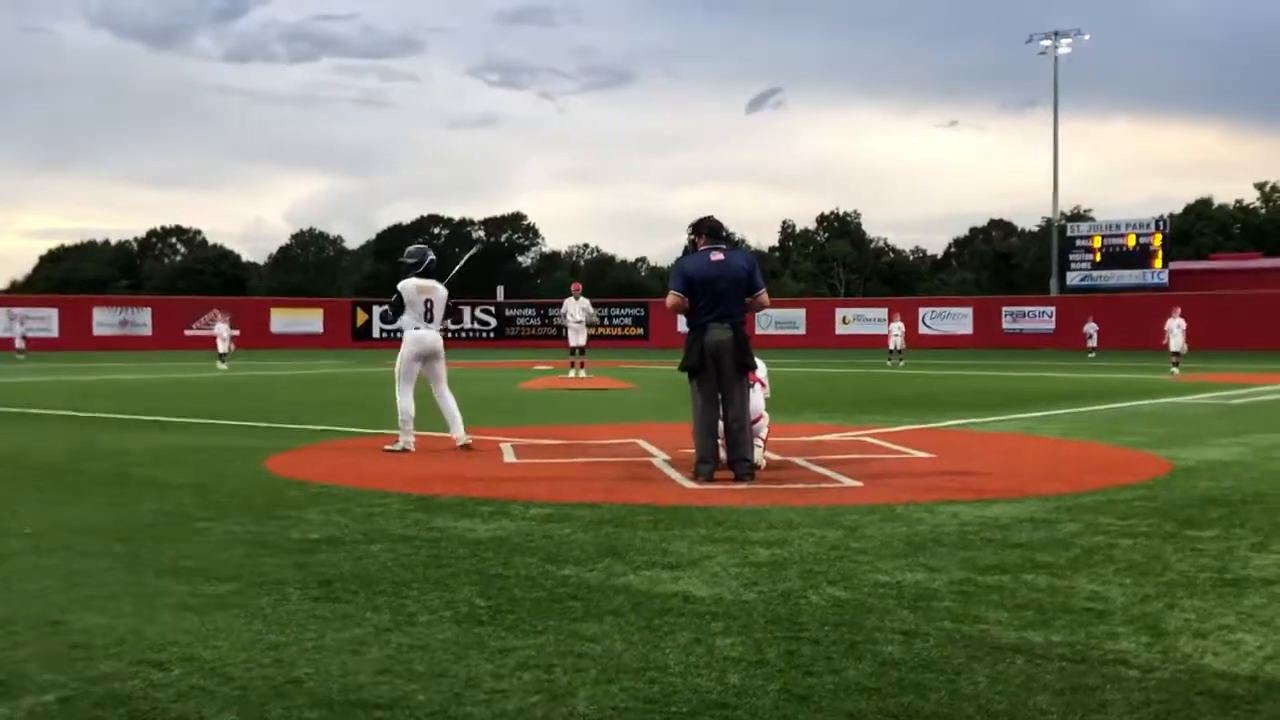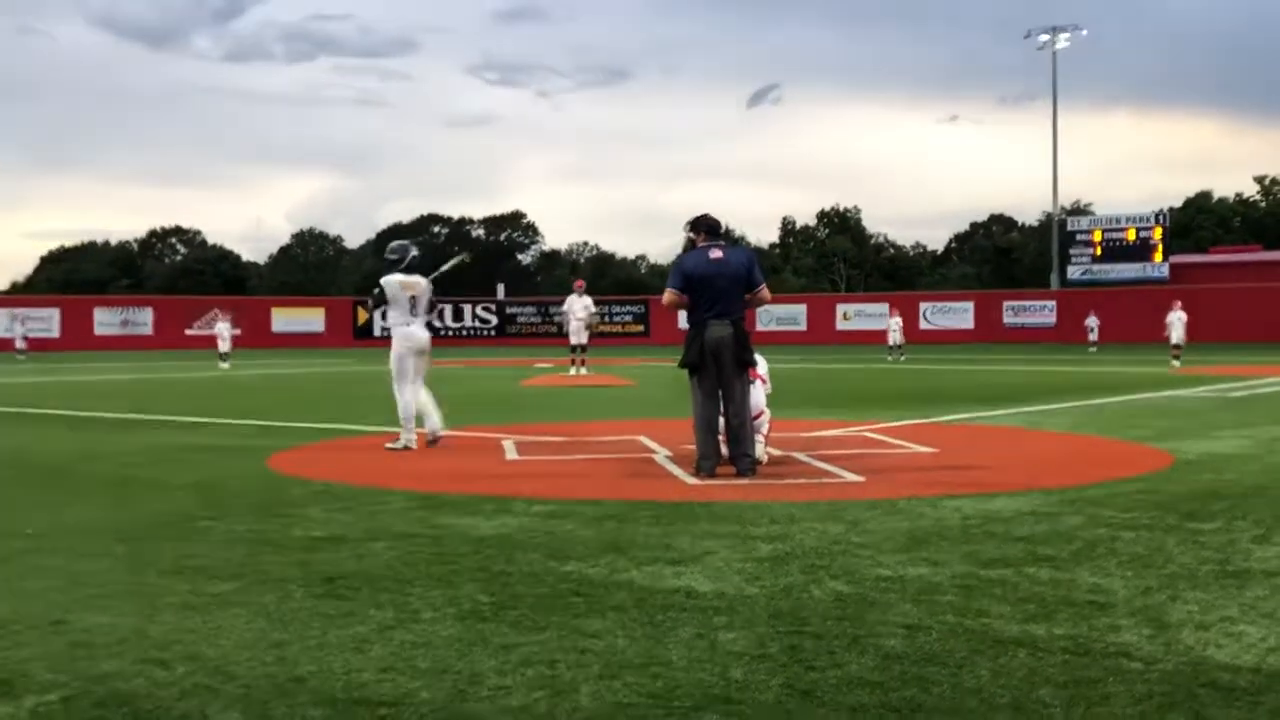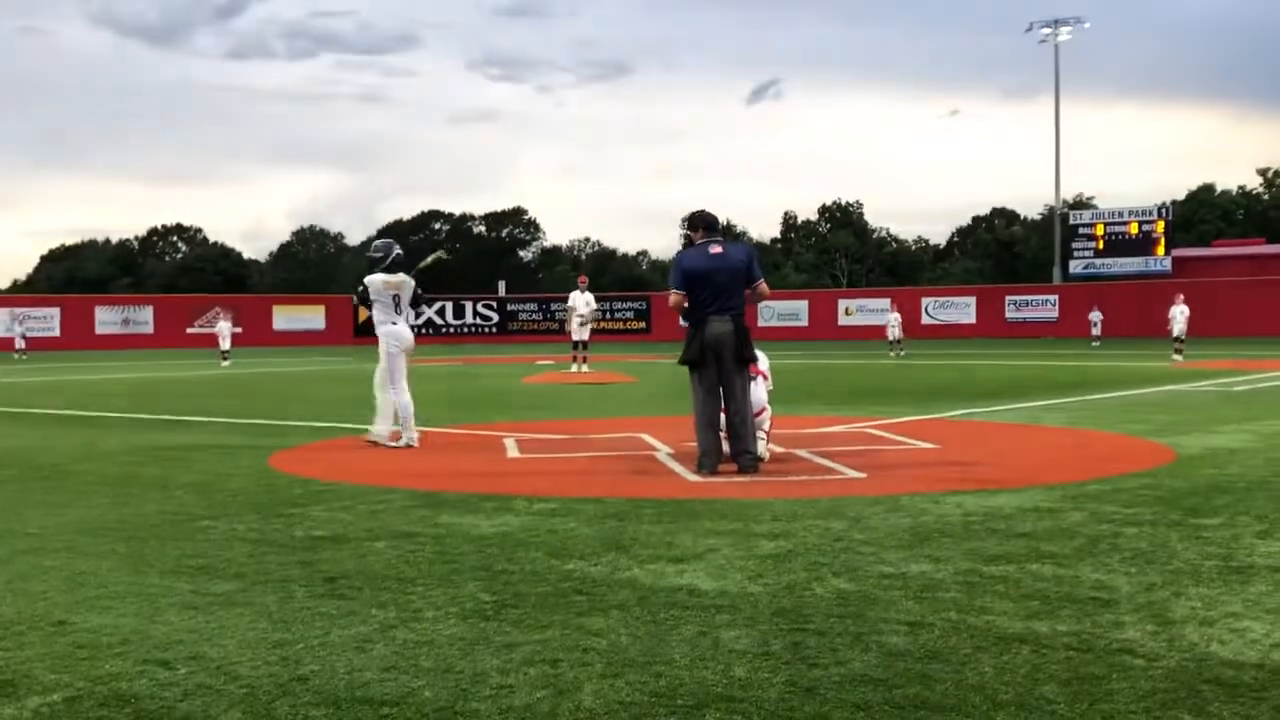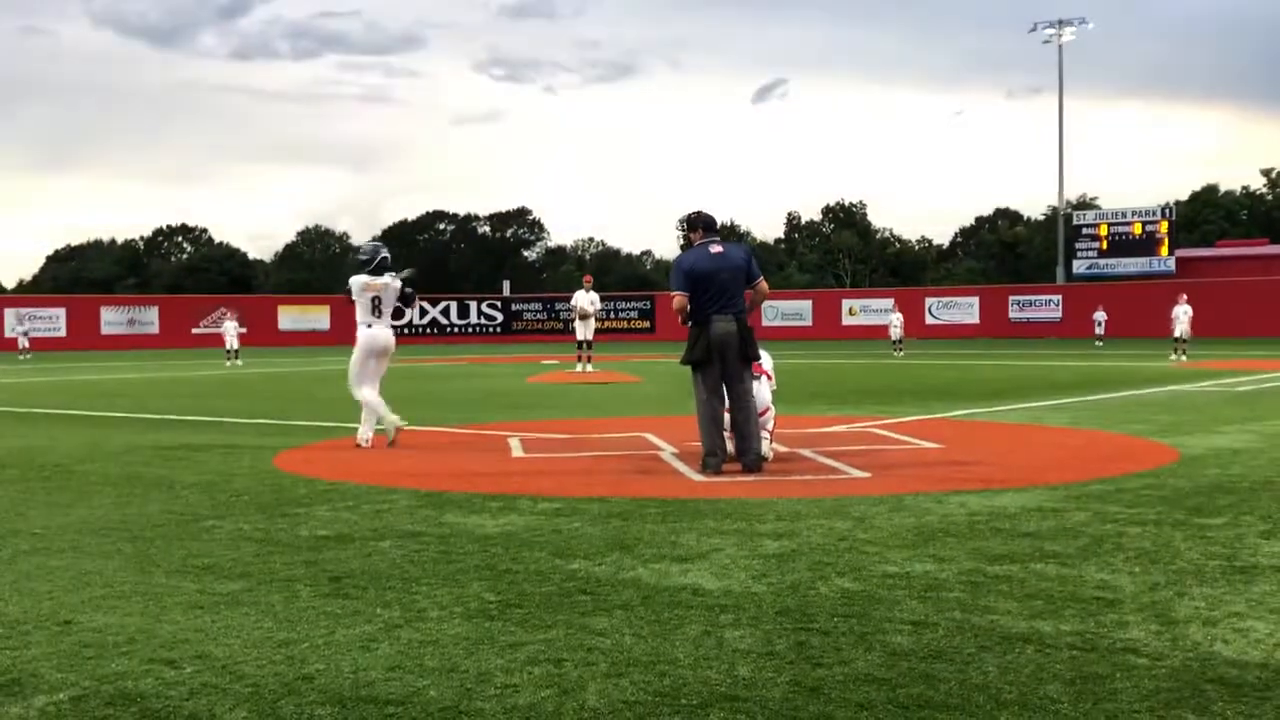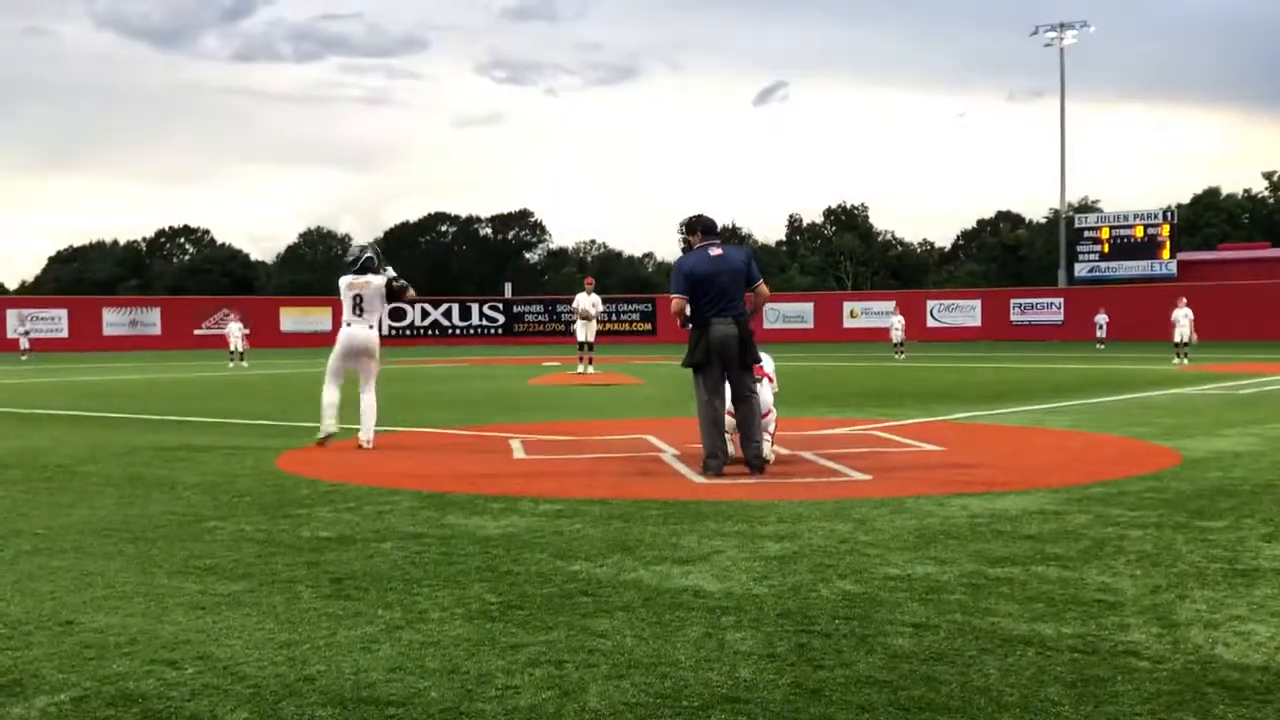
dt=0.2s
person 1, frame 1
left shoulder: (687, 264)
right shoulder: (745, 259)
left elbow: (673, 302)
right elbow: (763, 301)
left wrist: (690, 311)
left hip: (702, 340)
right hip: (734, 338)
left knee: (704, 406)
right knee: (737, 405)
left ankle: (705, 468)
right ankle: (743, 467)
person 1, frame 2
left shoulder: (686, 261)
right shoulder: (745, 256)
left elbow: (669, 300)
right elbow: (764, 297)
left wrist: (690, 305)
left hip: (702, 336)
right hip: (734, 335)
left knee: (705, 402)
right knee: (738, 401)
left ankle: (707, 463)
right ankle: (745, 463)
person 1, frame 3
left shoulder: (685, 258)
right shoulder: (743, 252)
left elbow: (675, 302)
right elbow: (762, 292)
left wrist: (687, 312)
left hip: (702, 333)
right hip: (734, 331)
left knee: (706, 399)
right knee: (739, 398)
left ankle: (709, 461)
right ankle: (747, 459)
person 1, frame 4
left shoulder: (686, 260)
right shoulder: (742, 252)
left elbow: (679, 304)
right elbow: (762, 290)
left wrist: (685, 318)
left hip: (705, 333)
right hip: (737, 329)
left knee: (709, 398)
right knee: (742, 397)
left ankle: (713, 460)
right ankle: (751, 458)
person 1, frame 5
left shoulder: (686, 263)
right shoulder: (742, 254)
left elbow: (677, 307)
right elbow: (763, 293)
left wrist: (684, 320)
left hip: (706, 335)
right hip: (737, 332)
left knee: (710, 400)
right knee: (746, 396)
left ankle: (714, 462)
right ankle: (755, 457)
person 2, frame 1
left shoulder: (405, 286)
right shoulder: (442, 289)
left elbow: (391, 318)
left hip: (413, 339)
right hip: (435, 339)
left knee: (404, 390)
right knee: (443, 391)
left ankle: (406, 440)
right ankle: (460, 436)
person 2, frame 2
left shoulder: (388, 282)
right shoulder: (425, 283)
left elbow: (373, 305)
left hip: (403, 336)
right hip: (422, 334)
left knee: (403, 388)
right knee: (416, 386)
left ankle: (408, 438)
right ankle: (434, 427)
person 2, frame 3
left shoulder: (372, 280)
right shoulder: (408, 281)
left elbow: (359, 299)
right elbow: (420, 307)
left hip: (390, 335)
right hip: (406, 333)
left knee: (397, 387)
right knee: (382, 384)
left ankle: (409, 435)
right ankle: (381, 432)
person 2, frame 4
left shoulder: (355, 281)
right shoulder: (395, 283)
right elbow: (413, 303)
left hip: (367, 335)
right hip: (387, 337)
left knee: (360, 387)
right knee: (371, 386)
left ankle: (391, 421)
right ankle: (365, 435)
person 2, frame 5
left shoulder: (344, 281)
right shoulder: (381, 281)
right elbow: (409, 294)
right wrist: (394, 277)
left hip: (347, 334)
right hip: (371, 336)
left knee: (332, 383)
right knee: (368, 389)
left ankle: (329, 425)
right ankle: (367, 437)
